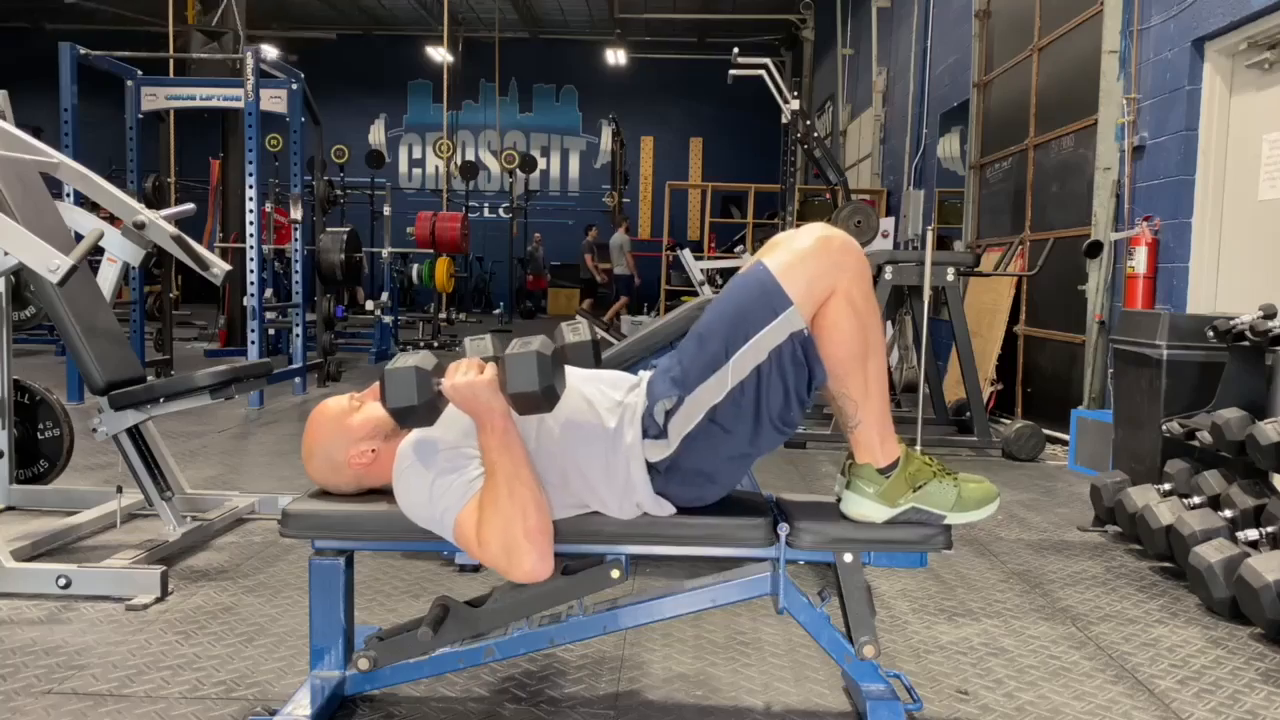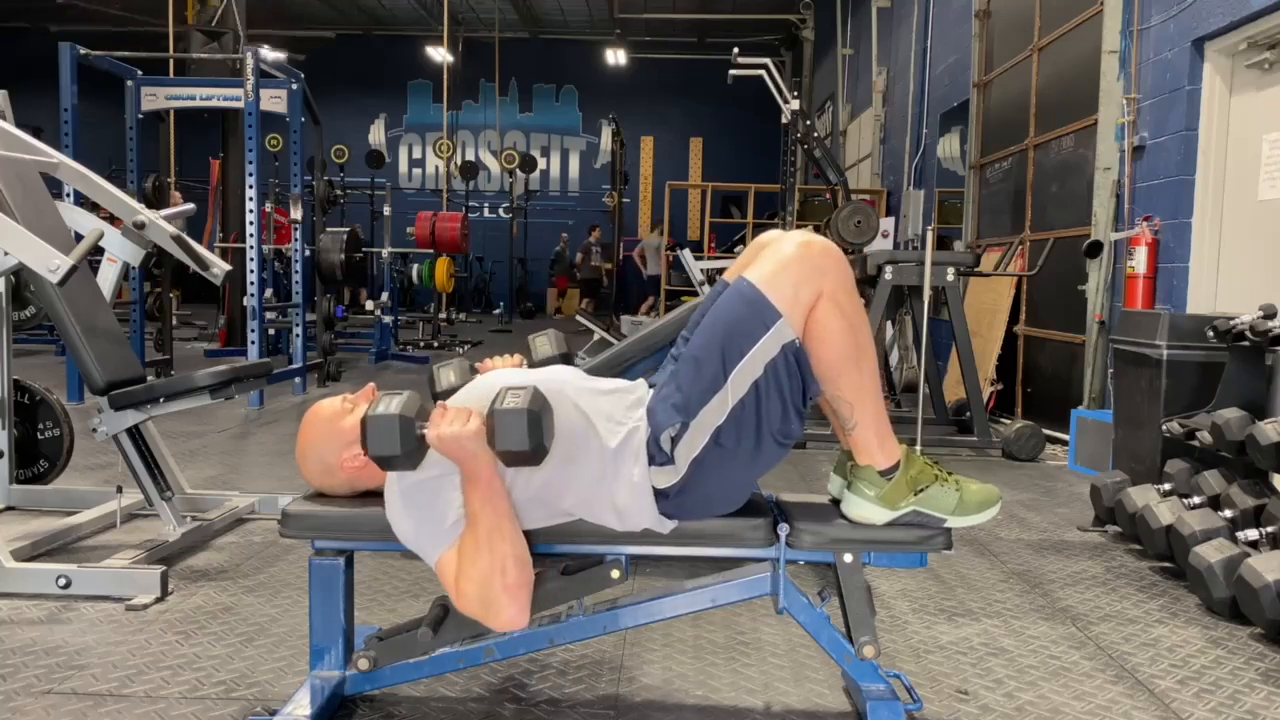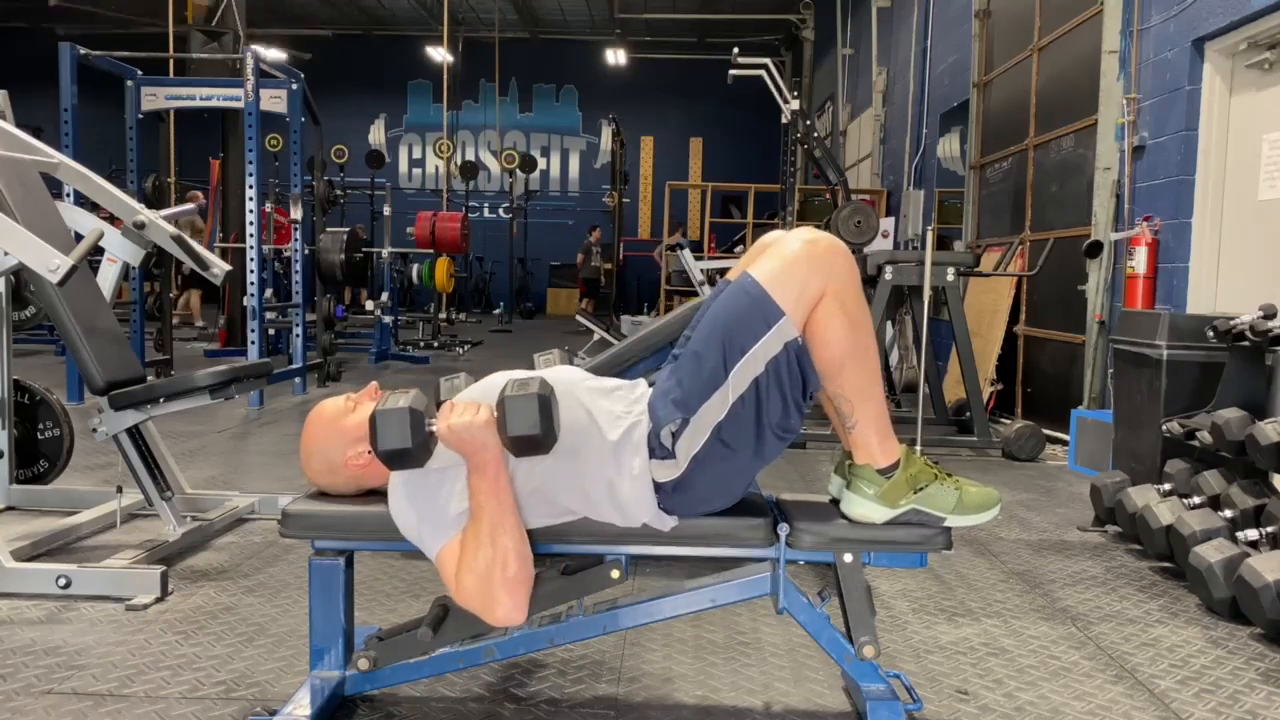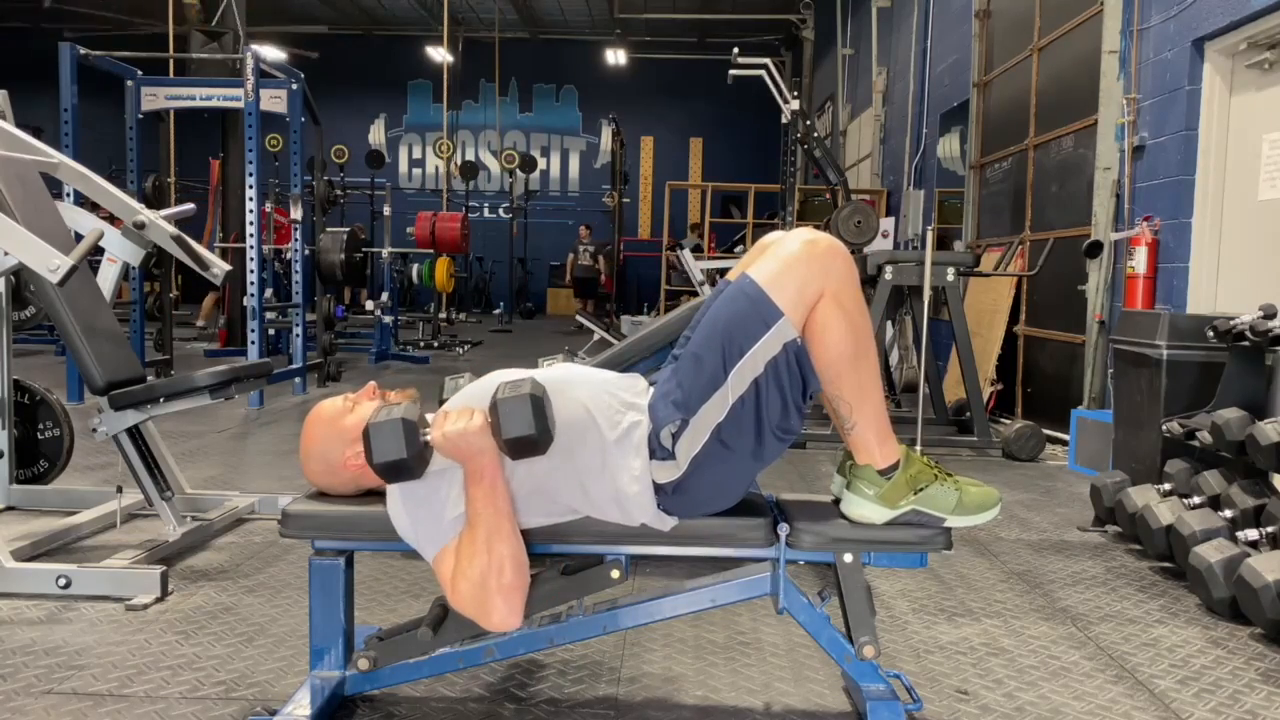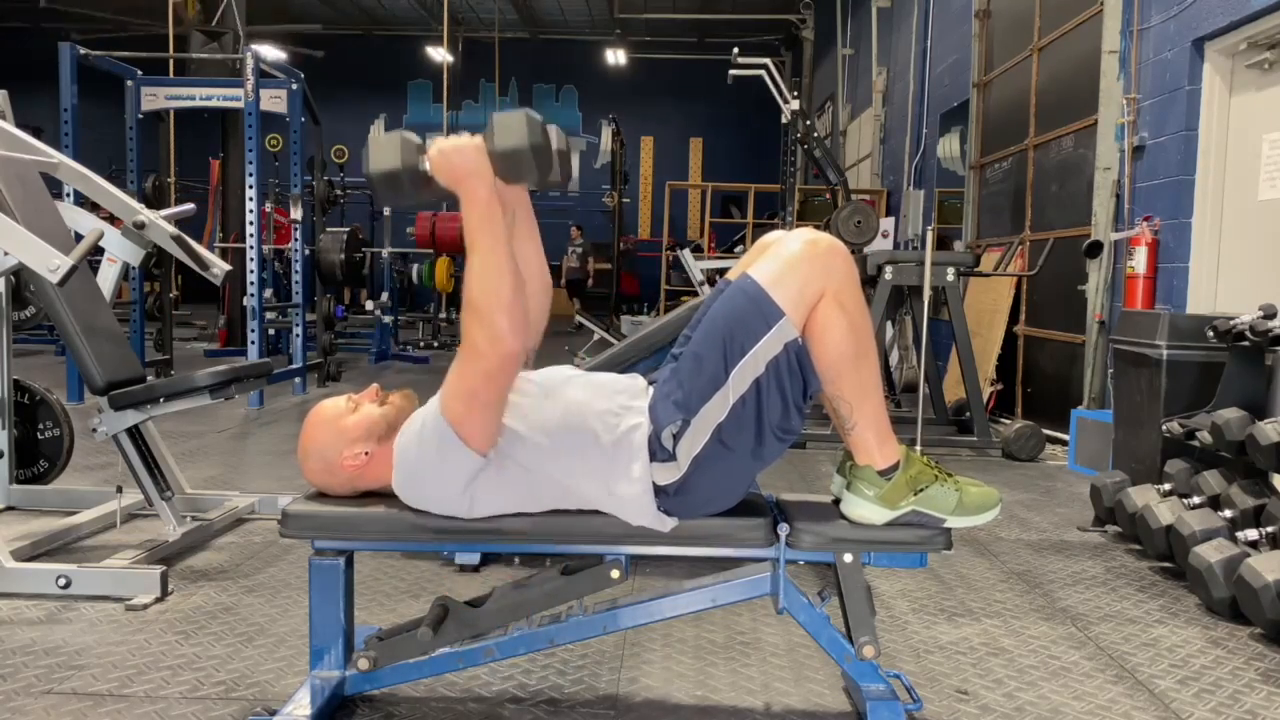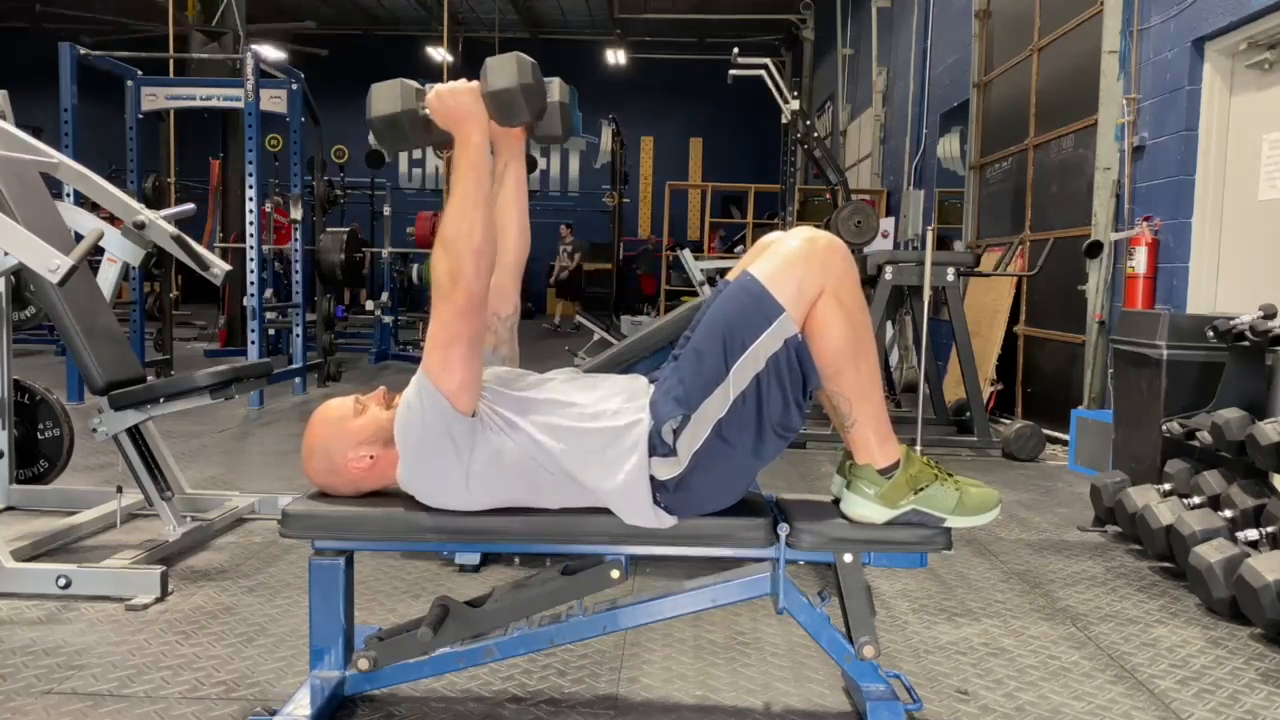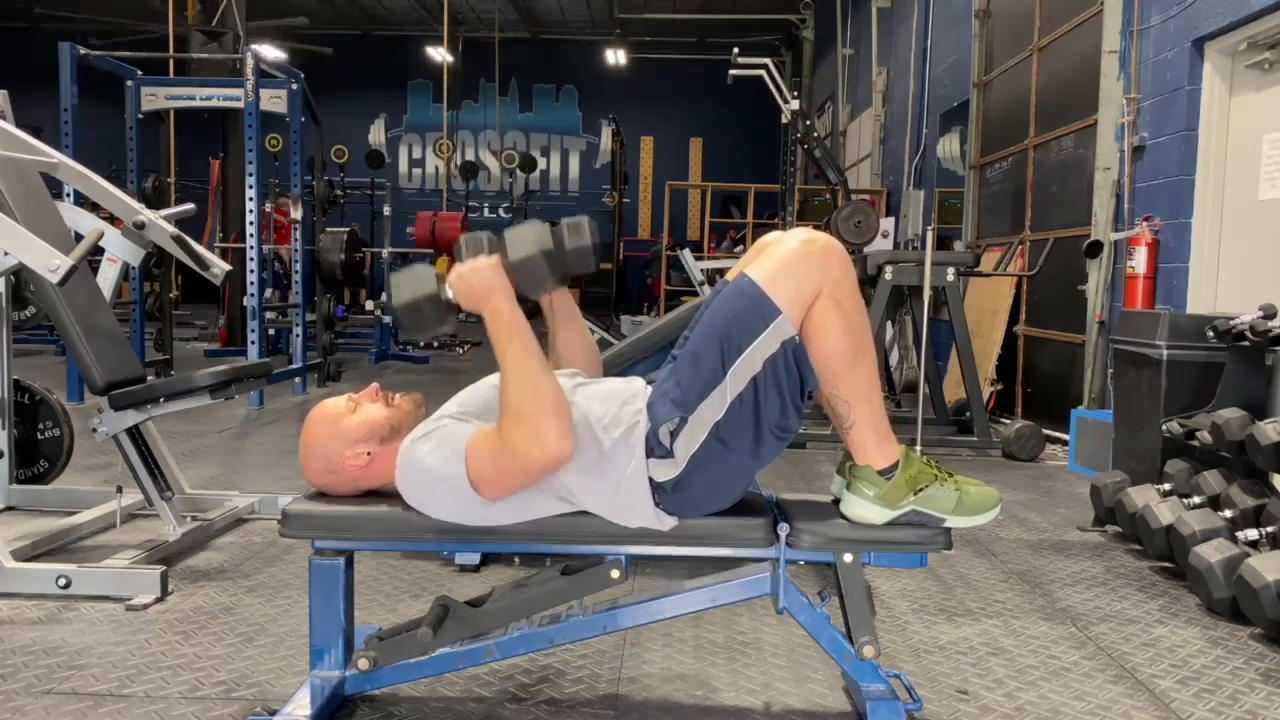
dt=0.7s
person 1, frame 1
left shoulder: (434, 438)
right shoulder: (424, 474)
right elbow: (530, 558)
left wrist: (504, 391)
right wrist: (490, 416)
left hip: (651, 396)
right hip: (676, 443)
left knee: (802, 248)
right knee: (830, 255)
left ankle: (870, 459)
right ankle: (883, 475)
person 1, frame 2
left shoulder: (432, 437)
right shoulder: (419, 490)
right elbow: (508, 609)
left wrist: (516, 379)
right wrist: (475, 467)
left hip: (654, 405)
right hip: (678, 455)
left knee: (776, 248)
right knee: (811, 260)
left ankle: (862, 460)
right ankle: (886, 477)
person 1, frame 3
left shoulder: (432, 447)
right shoulder: (421, 488)
right elbow: (505, 602)
right wrist: (484, 456)
left hip: (653, 407)
right hip: (677, 456)
left knee: (780, 249)
right knee: (816, 260)
left ankle: (863, 458)
right ankle: (884, 477)
person 1, frame 4
left shoulder: (434, 445)
right shoulder: (422, 490)
right elbow: (500, 611)
right wrist: (479, 463)
left hip: (657, 411)
right hip: (678, 453)
left knee: (785, 250)
right knee: (815, 258)
left ankle: (868, 459)
right ankle: (885, 476)
person 1, frame 5
left shoulder: (452, 424)
right shoulder: (428, 459)
left elbow: (528, 317)
right elbow: (504, 342)
left wrist: (511, 192)
right wrist: (472, 191)
left hip: (659, 416)
right hip: (677, 456)
left knee: (781, 251)
right knee: (814, 259)
left ankle: (868, 465)
right ankle: (886, 479)
person 1, frame 6
left shoulder: (463, 407)
right shoulder: (428, 442)
left elbow: (501, 278)
right elbow: (462, 290)
left wrist: (507, 149)
right wrist: (469, 134)
left hip: (666, 422)
right hip: (678, 452)
left knee: (781, 251)
right knee: (815, 256)
left ankle: (868, 459)
right ankle: (885, 475)
person 1, frame 7
left shoulder: (442, 434)
right shoulder: (426, 465)
left elbow: (582, 378)
right elbow: (550, 443)
left wrist: (547, 284)
right wrist: (496, 300)
left hip: (653, 410)
right hip: (675, 453)
left knee: (778, 249)
right knee: (811, 257)
left ankle: (865, 461)
right ankle: (884, 473)
